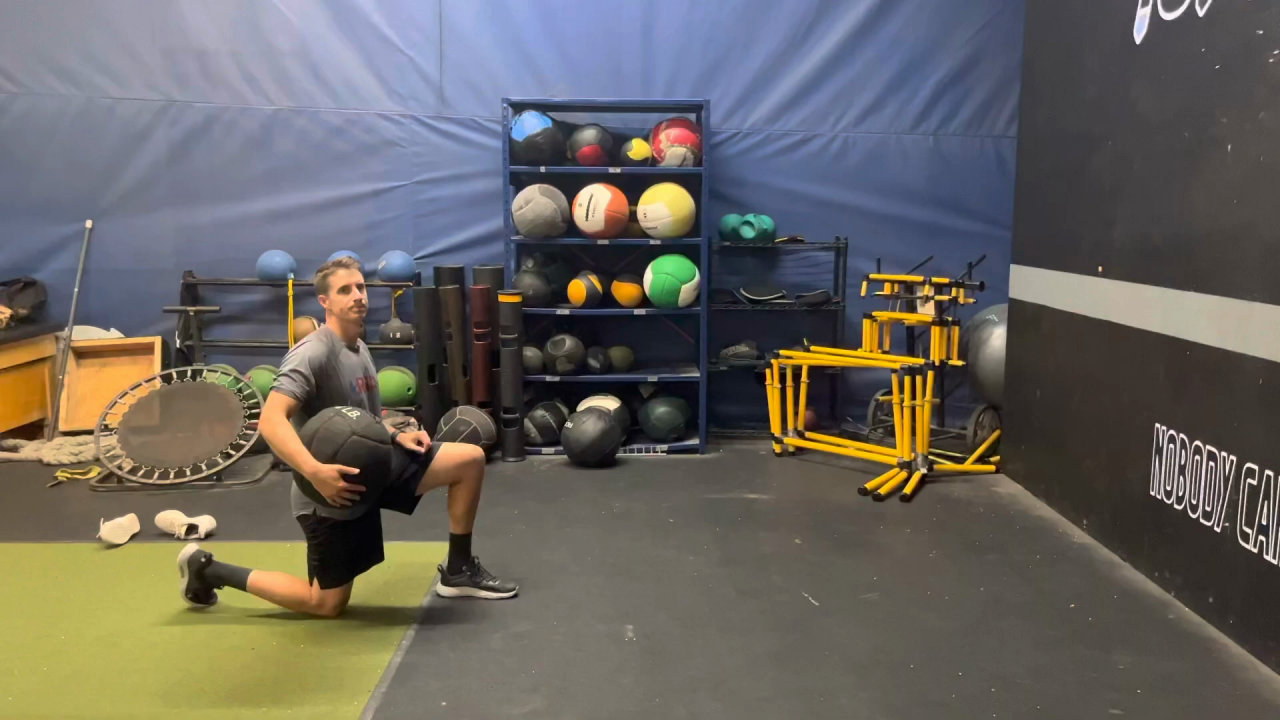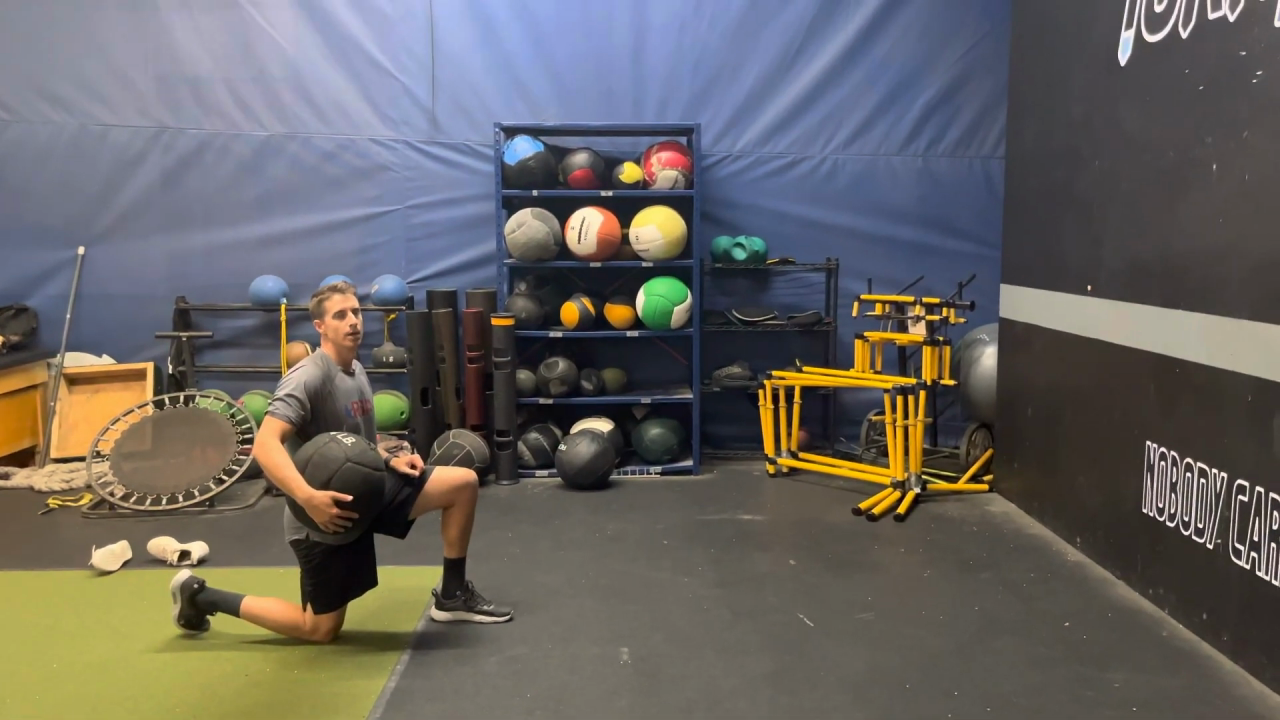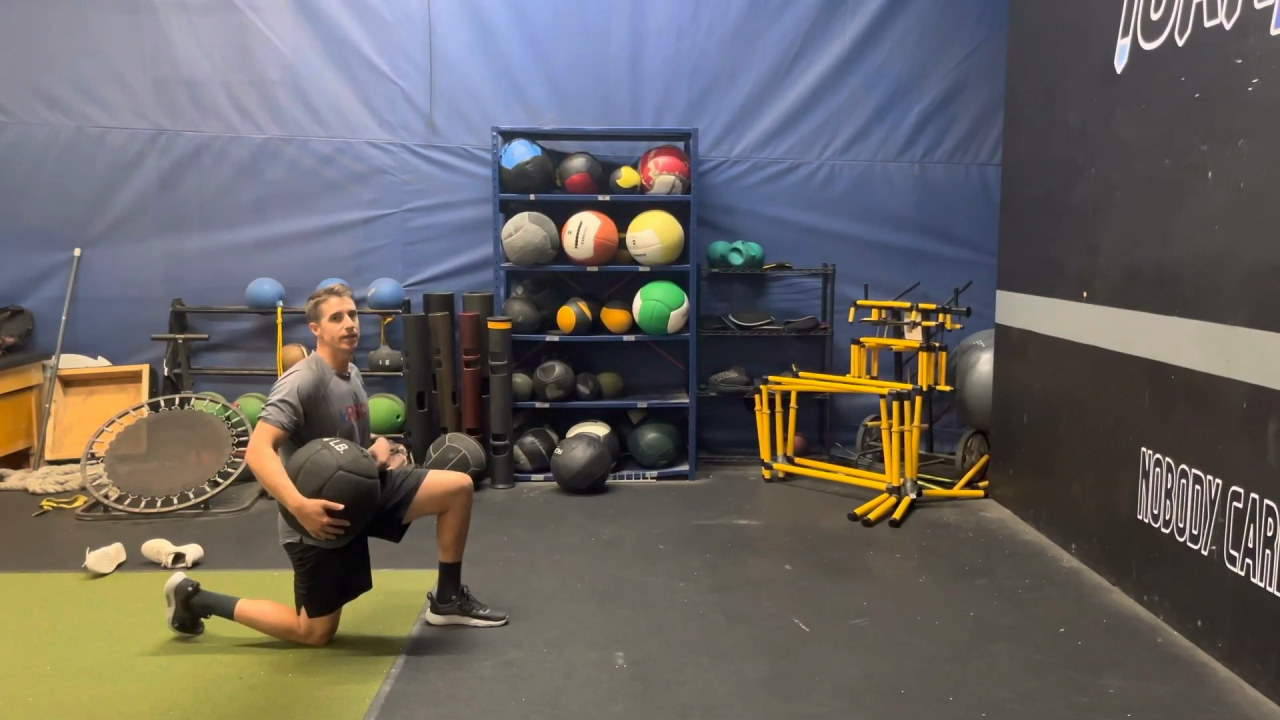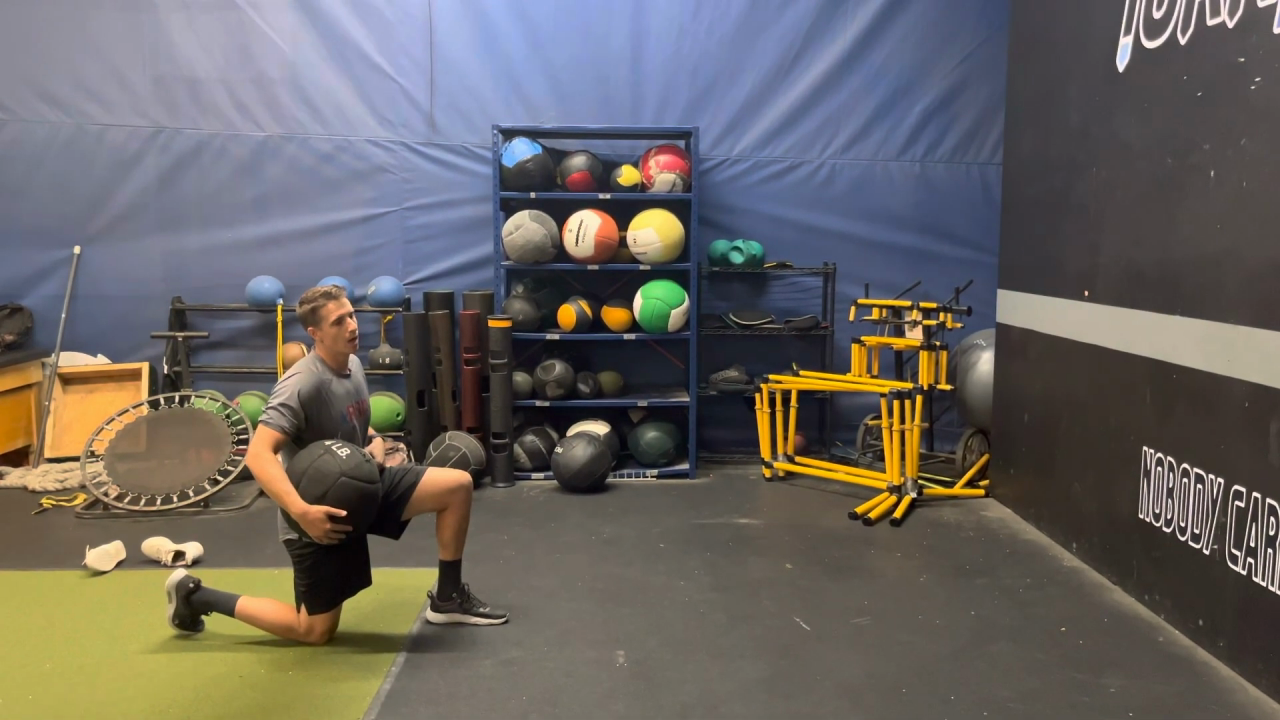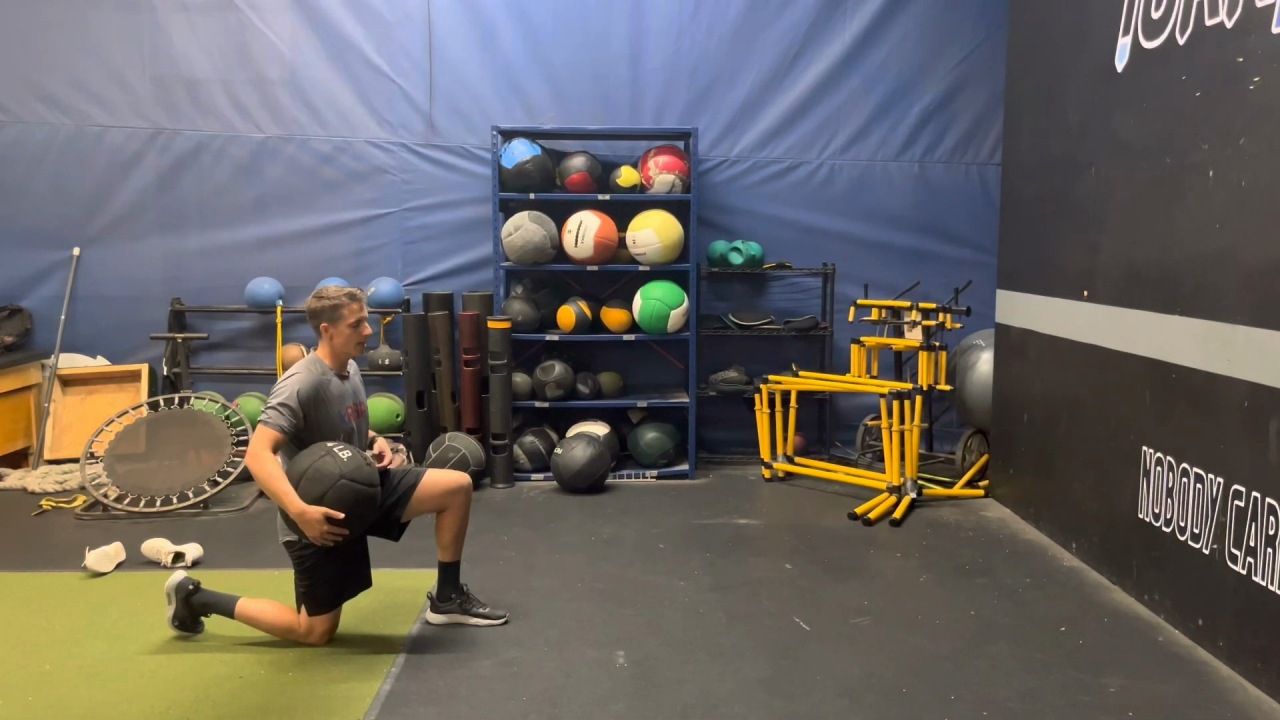
dt=1s
person 1, frame 1
left shoulder: (359, 348)
right shoulder: (312, 354)
right elbow: (270, 420)
left wrist: (397, 435)
right wrist: (314, 472)
right hip: (332, 492)
left knee: (470, 459)
right knee: (327, 603)
left ankle: (458, 572)
right ankle: (208, 570)
person 1, frame 2
left shoulder: (356, 371)
right shoulder: (308, 378)
right elbow: (265, 445)
left wrist: (390, 459)
right wrist: (308, 498)
right hip: (325, 516)
left knee: (463, 482)
right knee: (321, 628)
left ankle: (453, 596)
right ankle: (200, 596)
person 1, frame 3
left shoulder: (351, 373)
right shoulder: (302, 383)
right elbow: (258, 450)
left wrist: (380, 442)
right wrist: (299, 506)
right hip: (320, 519)
left knee: (458, 487)
right knee: (315, 632)
left ankle: (448, 600)
right ankle: (194, 599)
person 1, frame 4
left shoulder: (353, 364)
right shoulder: (302, 385)
right elbow: (259, 454)
left wrist: (375, 441)
right wrist: (300, 512)
right hip: (321, 511)
left knee: (458, 485)
right knee: (316, 629)
left ankle: (448, 598)
right ankle: (195, 595)
person 1, frame 5
left shoulder: (349, 369)
right shoulder: (301, 385)
right elbow: (258, 454)
left wrist: (375, 440)
right wrist: (299, 512)
right hip: (321, 515)
left knee: (458, 486)
right knee: (316, 631)
left ankle: (448, 598)
right ankle: (194, 597)
